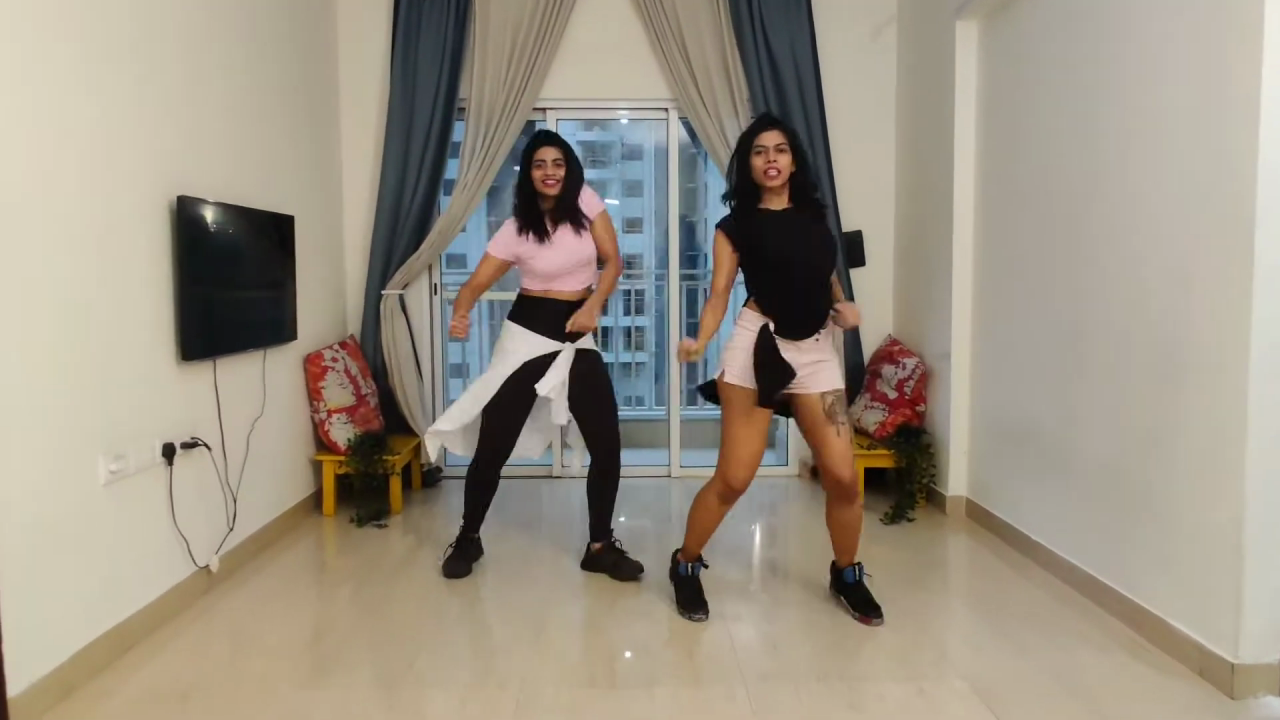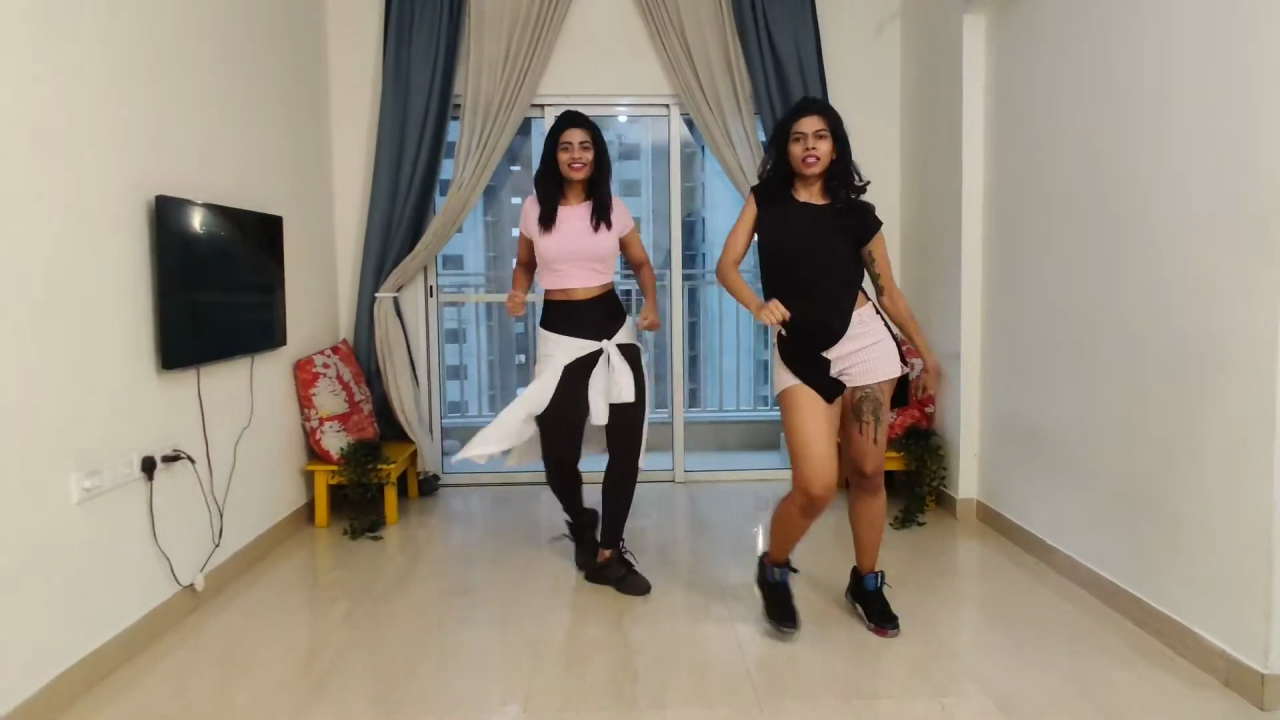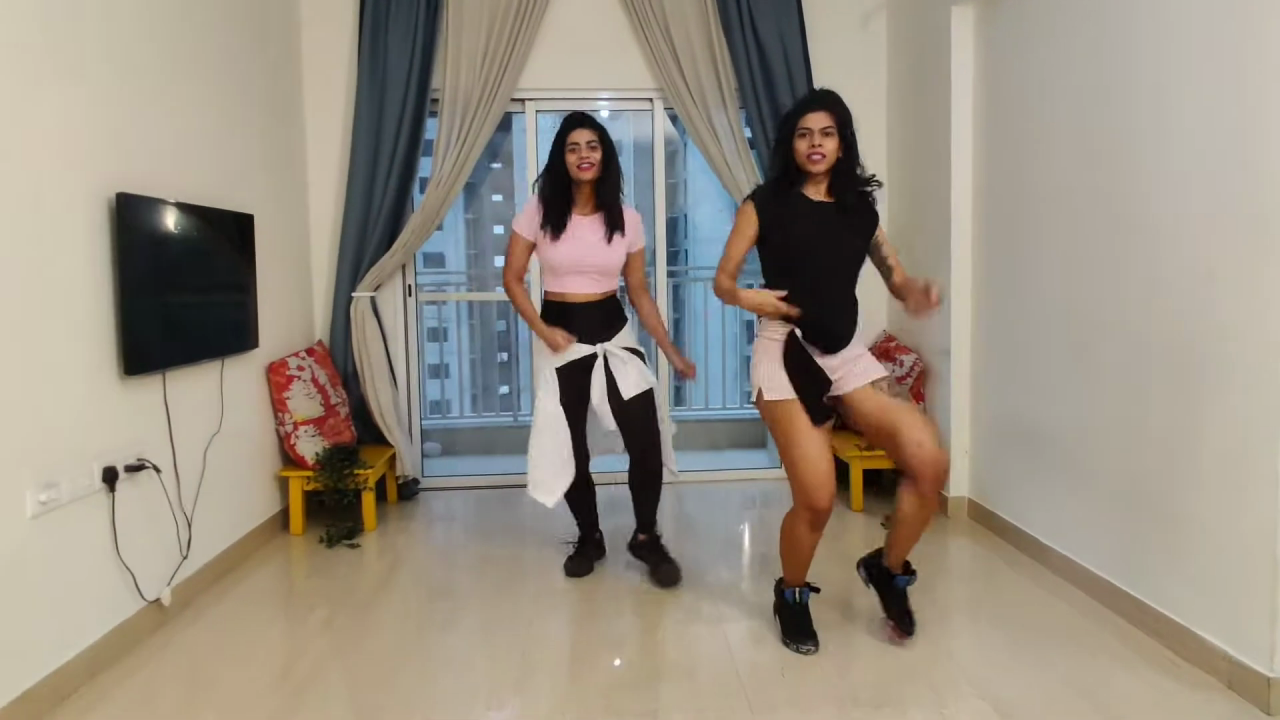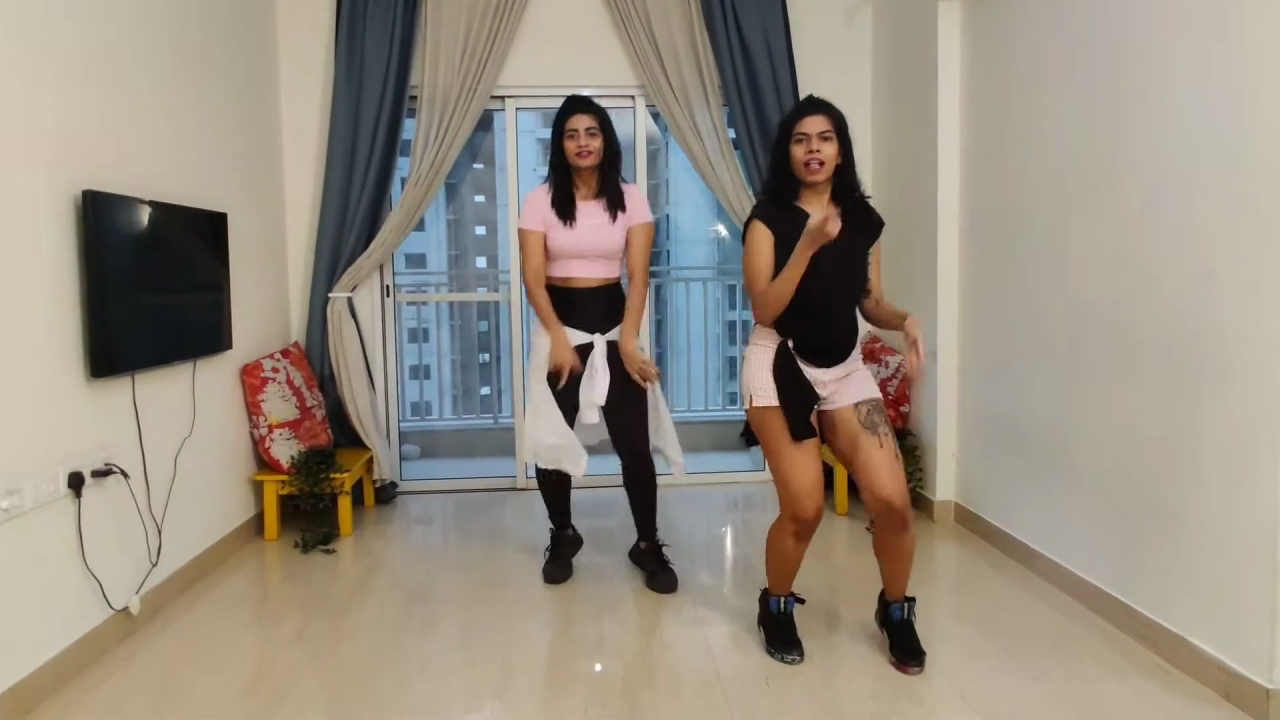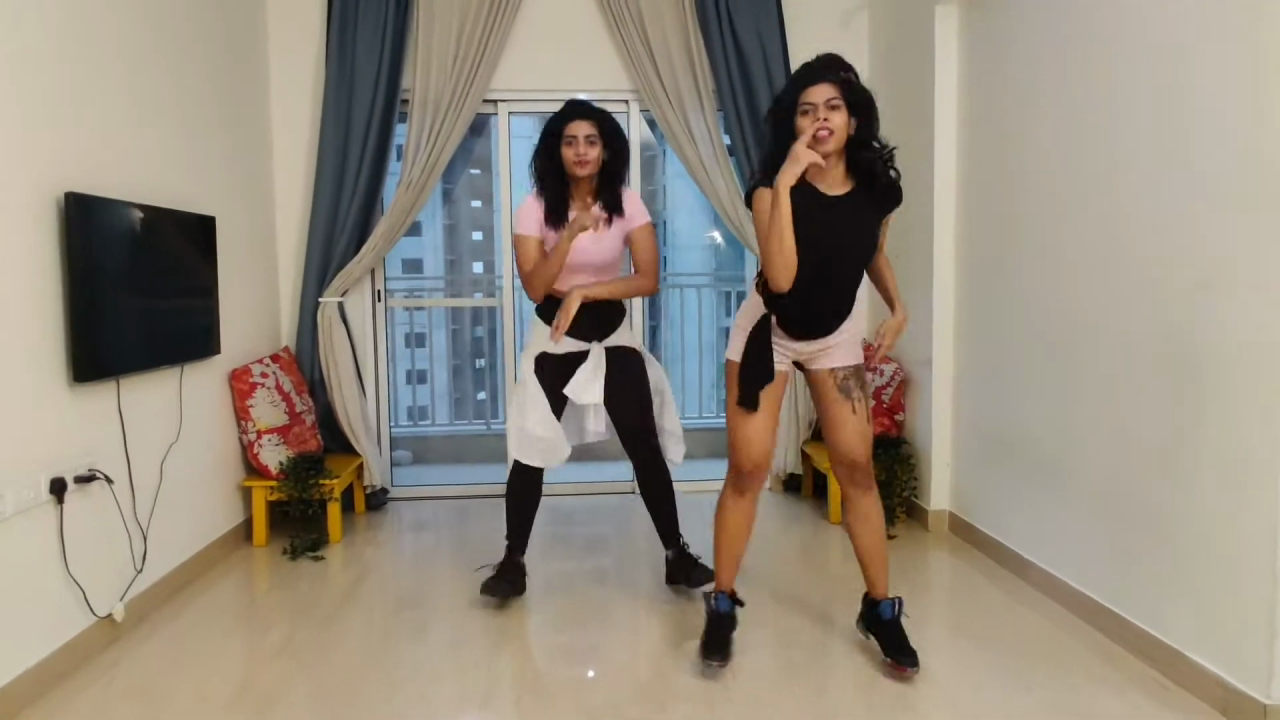
dt=0.2s
person 1, frame 1
left shoulder: (812, 212)
right shoulder: (735, 225)
right elbow: (717, 297)
left wrist: (844, 306)
right wrist: (699, 342)
left hip: (817, 353)
right hip: (757, 349)
left knee: (843, 478)
right knee: (733, 480)
left ankle: (847, 575)
right ankle: (685, 565)
person 1, frame 2
left shoulder: (857, 213)
right shoulder: (766, 200)
left elbow: (886, 287)
right elbow: (726, 266)
left wrist: (922, 348)
right wrist: (758, 305)
left hip: (862, 342)
right hip: (799, 354)
left knee: (868, 474)
right knee: (815, 487)
left ankle: (866, 582)
right ankle: (774, 569)
person 1, frame 3
left shoulder: (859, 207)
right shoulder: (767, 202)
left elbow: (896, 278)
right elbow: (723, 277)
left wrist: (915, 294)
right wrist: (747, 297)
left hip: (846, 356)
right hip: (786, 357)
left knee: (930, 464)
right knee: (817, 498)
left ankle: (888, 568)
right ankle: (791, 597)
person 1, frame 4
left shoulder: (863, 220)
right shoulder: (768, 218)
left elbow: (870, 302)
right elbow: (765, 310)
left wrist: (905, 322)
right wrist: (809, 244)
left hip: (845, 369)
right hip: (778, 366)
left knee: (892, 502)
right knee: (805, 509)
left ankle: (896, 609)
right ankle: (776, 608)
person 1, frame 5
left shoulder: (878, 187)
right shoulder: (773, 188)
right elbow: (780, 278)
left wrist: (897, 306)
right wrist: (786, 183)
left hip: (836, 334)
right hip: (767, 331)
left knee: (857, 466)
right knee: (749, 467)
left ankle: (880, 608)
right ankle: (721, 604)
person 2, frame 1
left shoulder: (586, 203)
right shoulder: (514, 230)
left elbow: (612, 260)
right elbow: (477, 282)
left wrist: (594, 306)
right wrist: (460, 315)
left hip: (577, 339)
right hip: (527, 337)
left knee: (608, 445)
right knee: (492, 447)
left ankle: (600, 545)
right ankle: (468, 537)
person 2, frame 2
left shoulder: (612, 209)
right shoulder: (536, 209)
left elbow: (642, 264)
right elbow: (524, 263)
left wrist: (649, 304)
right wrist: (517, 291)
left hip: (614, 331)
right hip: (562, 336)
left knee: (626, 450)
right knee: (559, 457)
left ankle: (609, 553)
right ankle: (581, 523)
person 2, frame 3
left shoulder: (625, 218)
right shoulder: (540, 210)
left elbow: (640, 292)
right elbow: (512, 278)
left wrist: (670, 349)
right wrist: (541, 328)
left hip: (615, 336)
right hip: (564, 341)
left knee: (648, 446)
right knee: (570, 458)
left ankle: (646, 537)
right ankle: (589, 538)
person 2, frame 4
left shoulder: (630, 199)
right shoulder: (541, 201)
left elbow: (639, 276)
right elbow: (534, 281)
left wrist: (631, 338)
right wrist: (558, 340)
left hip: (616, 326)
right hip: (560, 326)
left knee: (635, 447)
right knee: (550, 445)
left ankle: (648, 545)
right ankle: (562, 536)
person 2, frame 5
left shoulder: (627, 203)
right shoulder: (535, 207)
left elbow: (649, 279)
right elbow: (534, 284)
left wrist: (584, 292)
right wrist: (570, 234)
left hip: (613, 332)
right hip: (554, 334)
left knee: (646, 447)
right knee: (531, 447)
left ankle: (677, 555)
right ankle: (513, 561)
